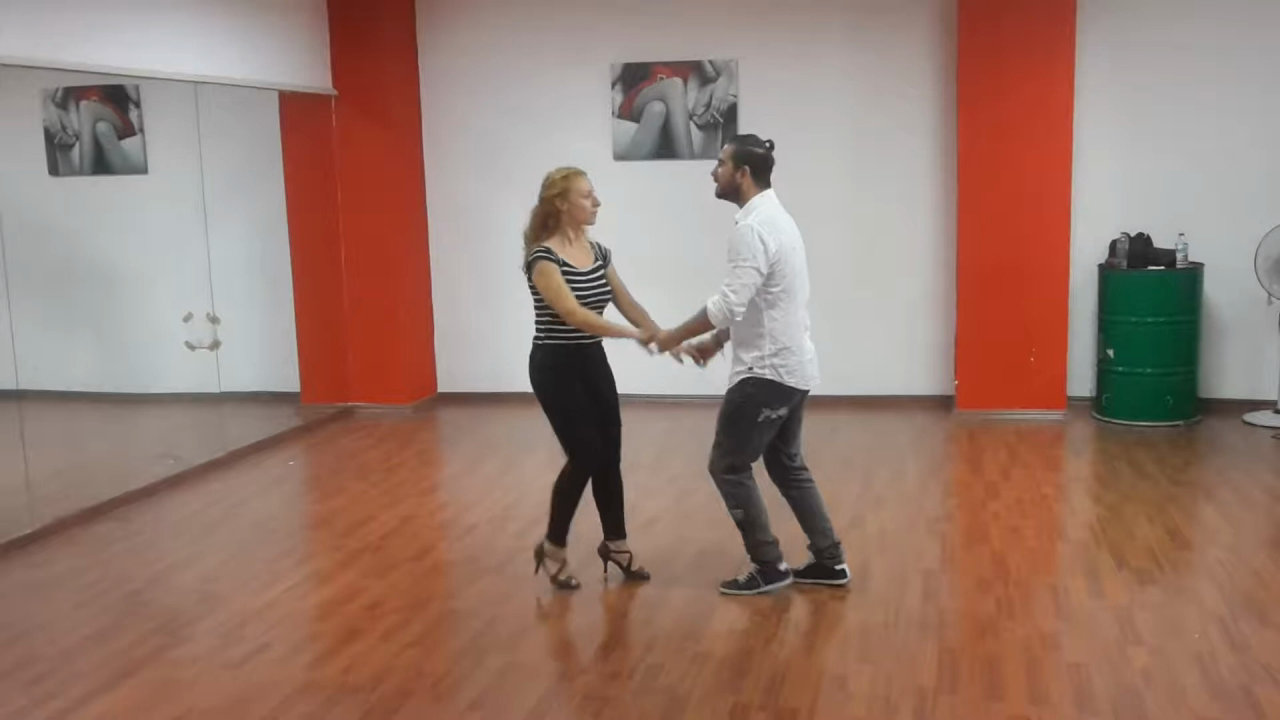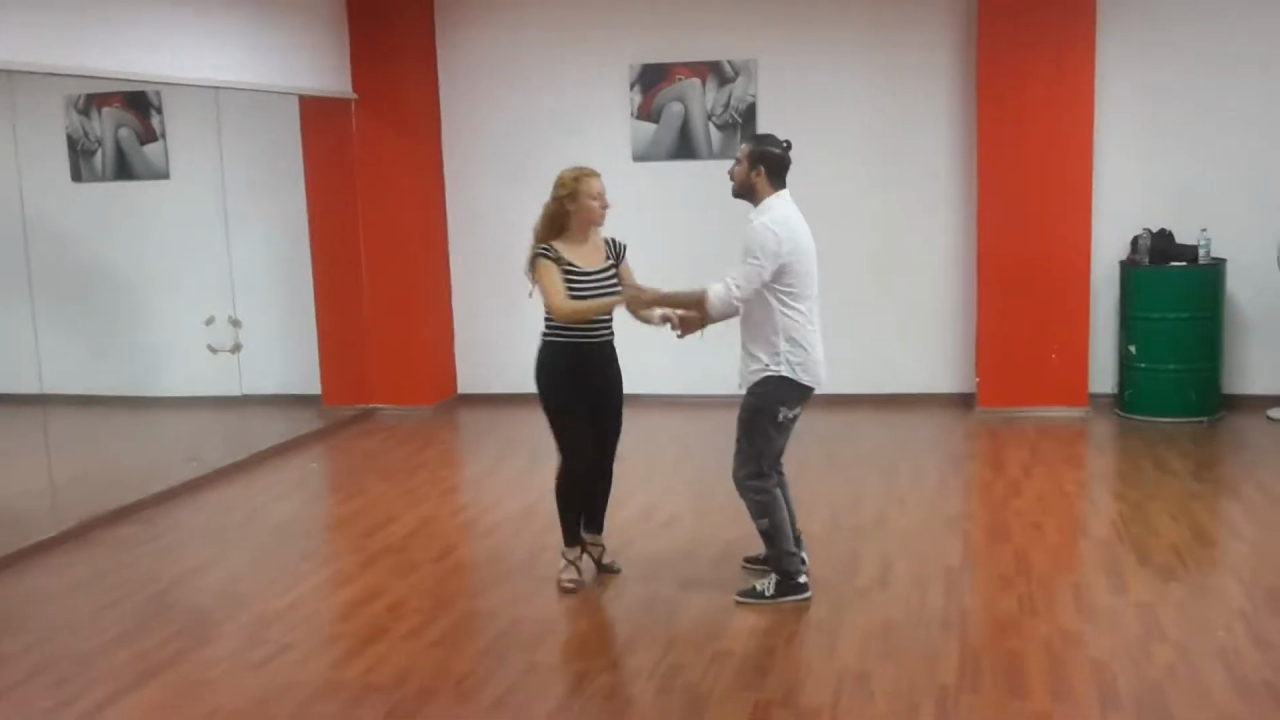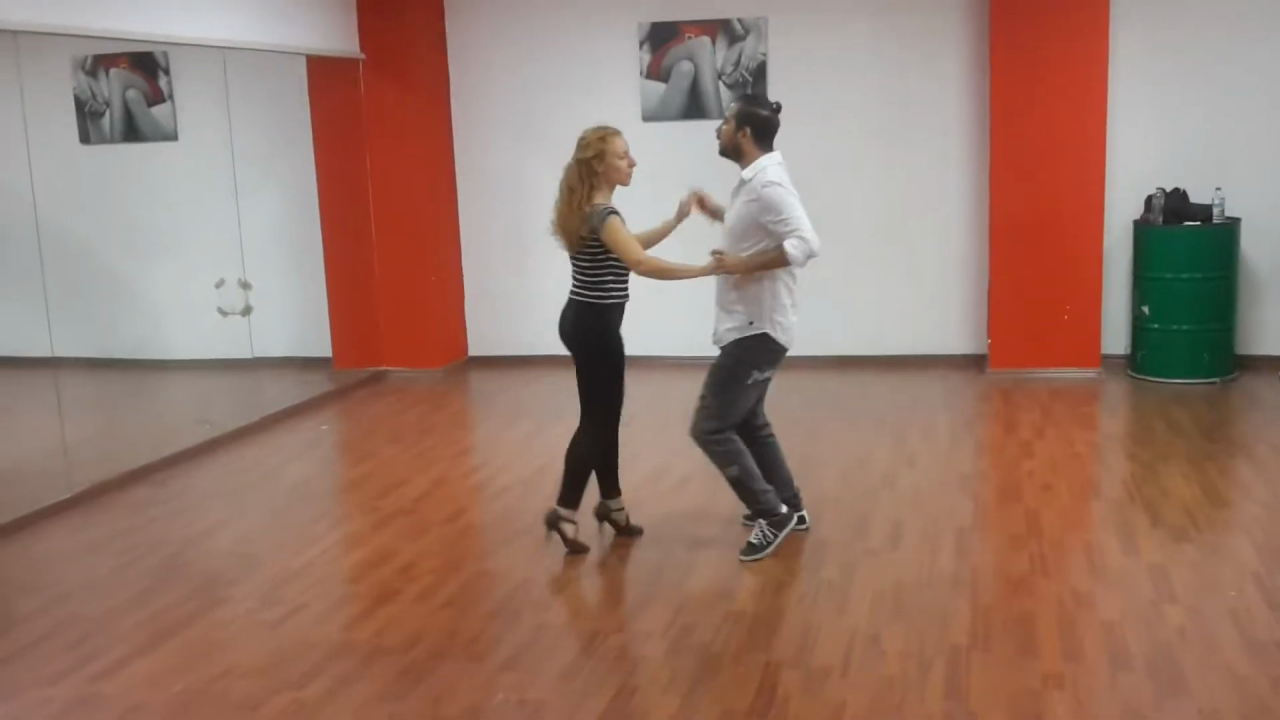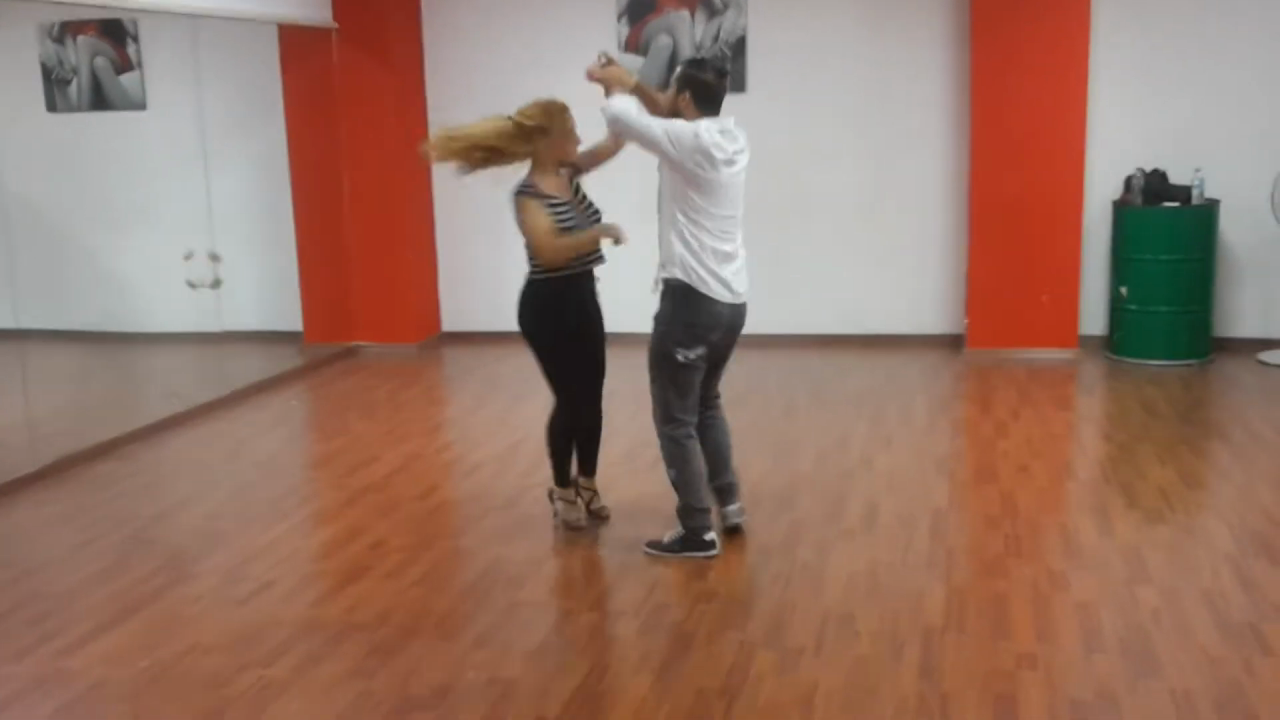
dt=0.7s
person 1, frame 1
left shoulder: (753, 227)
right shoulder: (774, 217)
left elbow: (730, 304)
left wrist: (675, 337)
right wrist: (716, 342)
left hip: (768, 372)
right hip: (791, 367)
left knee: (729, 466)
right knee: (787, 466)
left ankle: (769, 566)
right ankle: (830, 561)
person 1, frame 2
left shoulder: (769, 226)
right shoulder: (782, 217)
left elbow: (728, 296)
left wrist: (658, 298)
right wrist: (700, 316)
left hip: (783, 370)
right hip: (790, 365)
left knee: (754, 473)
right knee: (767, 464)
left ankle: (791, 577)
right ankle: (785, 549)
person 1, frame 3
left shoulder: (768, 185)
right shoulder: (755, 180)
left elbow: (806, 244)
left wrist: (745, 265)
right wrist: (716, 213)
left hip: (756, 330)
right hip: (749, 326)
left knee: (710, 427)
right knee: (748, 422)
left ankle: (771, 512)
right ankle: (789, 507)
person 1, frame 4
left shoulder: (690, 142)
right shoulder: (732, 136)
left elbow: (621, 116)
right elbow: (672, 116)
left wrist: (614, 83)
right wrist: (630, 82)
left hip: (690, 300)
right hip: (731, 300)
left knee: (676, 418)
right knee: (704, 403)
left ankle: (699, 529)
right ankle: (727, 502)
person 2, frame 1
left shoulder: (597, 252)
right shoulder: (543, 256)
left elbow: (626, 303)
right elbow: (574, 315)
right wrist: (634, 334)
left hip: (590, 362)
right hip: (554, 365)
left knee: (608, 455)
right knee: (583, 457)
left ankle: (615, 544)
right ankle: (552, 548)
person 2, frame 2
left shoulder: (612, 249)
right shoulder: (547, 253)
left elbow: (638, 302)
right elbow: (557, 309)
left wrist: (665, 318)
right wrist: (606, 304)
left hip: (601, 362)
right hip: (559, 365)
left knee: (602, 456)
right knee: (575, 459)
left ankle: (593, 538)
right ankle: (572, 551)
person 2, frame 3
left shoulder: (589, 210)
right shoulder: (602, 214)
left elbow: (629, 250)
right elbow: (644, 265)
left wrist: (677, 219)
right wrist: (705, 268)
left hip: (583, 321)
right hip: (596, 326)
left knee: (603, 416)
right knee: (597, 420)
left ankle: (610, 503)
right ankle: (564, 512)
person 2, frame 4
left shoulder: (572, 175)
right shoulder: (528, 192)
left elbow: (613, 144)
right elbow: (549, 253)
right wrist: (598, 234)
left hip: (581, 300)
right hip: (545, 305)
left knee: (590, 398)
right knee: (572, 400)
left ankle: (586, 483)
right ankle: (565, 487)
